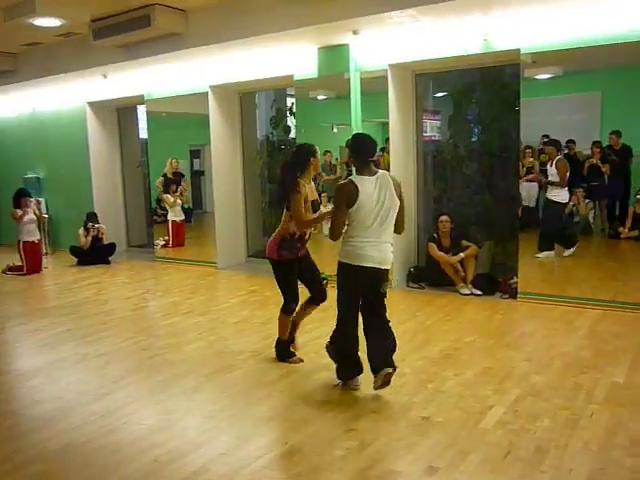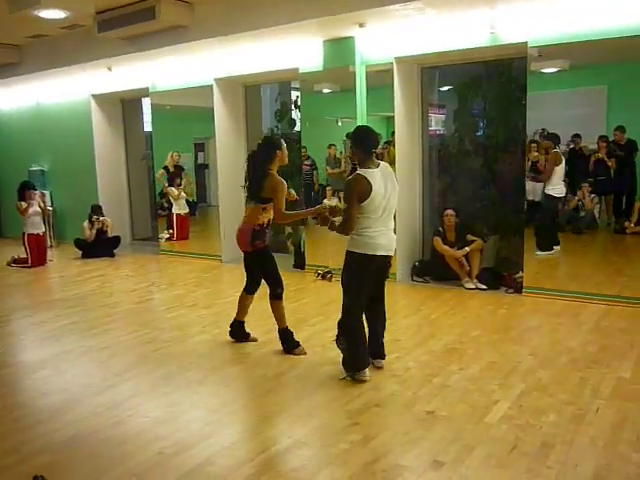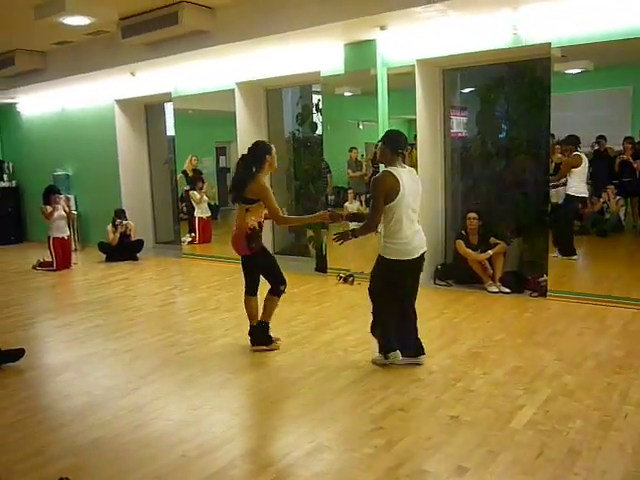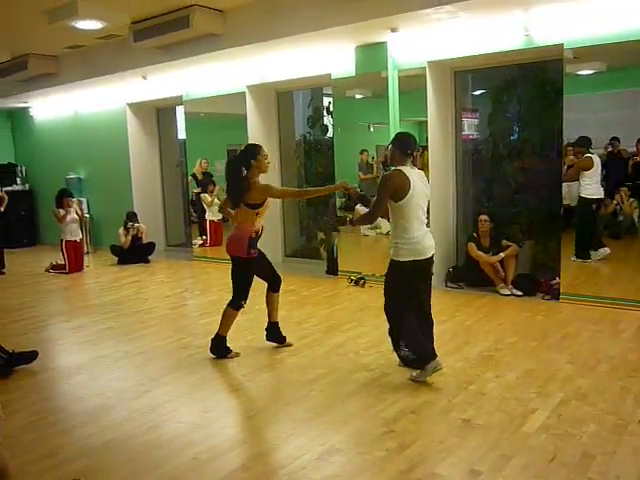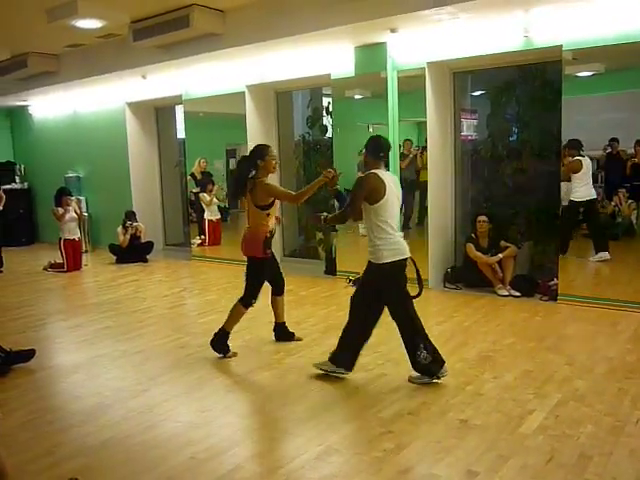
dt=0.3s
person 1, frame 1
left shoulder: (346, 188)
right shoulder: (393, 183)
left elbow: (335, 235)
right elbow: (399, 227)
left hip: (353, 259)
right hip: (382, 259)
left knee: (347, 316)
right knee: (375, 313)
left ankle: (350, 374)
right ankle: (383, 364)
person 1, frame 2
left shoulder: (356, 182)
right shoulder: (388, 171)
left elbow: (347, 228)
left wrist: (330, 224)
left hip: (362, 249)
right hip: (387, 248)
left knee: (353, 307)
right knee: (375, 302)
left ankle: (357, 364)
right ankle: (376, 354)
person 1, frame 3
left shoulder: (383, 180)
right shoulder: (413, 174)
left elbow: (373, 223)
left wrist: (350, 233)
right wrist: (351, 215)
left hip: (395, 252)
right hip: (417, 247)
left knee: (380, 298)
right knee: (405, 301)
left ankle: (391, 349)
right ankle: (412, 351)
person 1, frame 4
left shoulder: (392, 177)
right shoulder: (421, 176)
left elbow: (373, 215)
left wrist: (351, 220)
left hip: (406, 253)
right hip: (425, 249)
left knee: (397, 308)
right knee: (418, 305)
left ankle: (423, 359)
right ankle: (425, 355)
person 1, frame 5
left shoulder: (366, 181)
right shoulder: (392, 180)
left elbow: (344, 217)
left wrist: (324, 219)
left hip: (385, 257)
right hip: (394, 253)
left knee: (402, 312)
right knee: (361, 306)
left ankle: (431, 367)
right ankle: (341, 362)
person 2, frame 1
left shoulder: (310, 185)
right shoulder: (296, 187)
right elbow: (302, 223)
right wrist: (330, 213)
left hip: (298, 247)
right hip: (281, 248)
left knee: (319, 294)
right knee: (290, 299)
left ankle: (291, 328)
right ankle: (282, 348)
person 2, frame 2
left shoulder: (262, 175)
right shoulder: (276, 181)
right elbow: (280, 216)
left wrist: (284, 196)
right wrist: (315, 211)
left hip: (250, 234)
right hip: (253, 237)
left knee: (253, 283)
right knee: (276, 285)
left ankle: (238, 329)
right ankle: (287, 339)
person 2, frame 3
left shoulder: (250, 180)
right shoulder: (259, 184)
right elbow: (281, 219)
left wrist: (266, 214)
right wrist: (316, 217)
left hip: (245, 237)
right hip: (248, 239)
left knee: (253, 285)
right knee: (279, 284)
left ankle: (258, 333)
right ankle: (262, 332)
person 2, frame 4
left shoulder: (241, 184)
right shoulder: (260, 188)
left elbow: (223, 208)
right elbow: (300, 194)
right wrist: (335, 188)
left hip: (245, 242)
right hip: (244, 245)
left knee: (275, 280)
right knee: (240, 297)
left ankle: (274, 331)
right ankle: (218, 344)
person 2, frame 5
left shoulder: (253, 183)
right shoulder: (265, 186)
right elbow: (296, 198)
left wrist: (265, 213)
right wrist: (320, 181)
left hip: (258, 240)
right hip: (259, 243)
left knee: (278, 283)
right knee: (250, 295)
left ankle: (281, 330)
right ankle: (220, 338)
